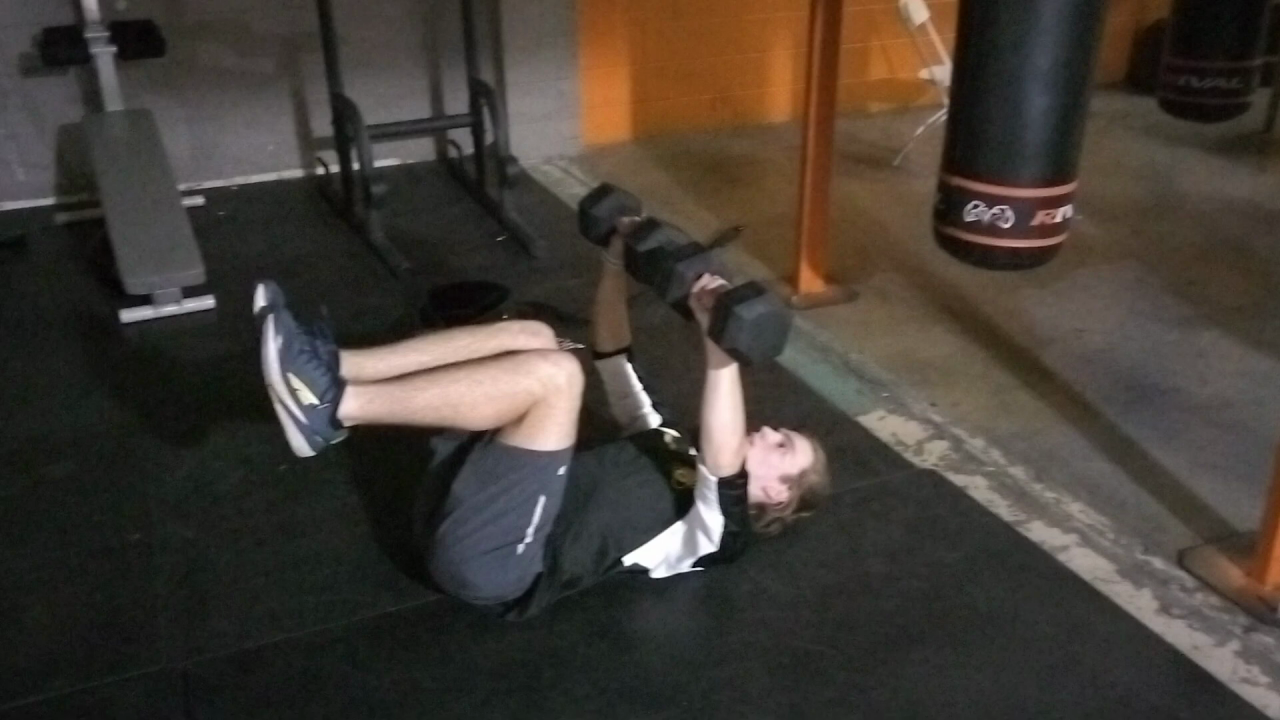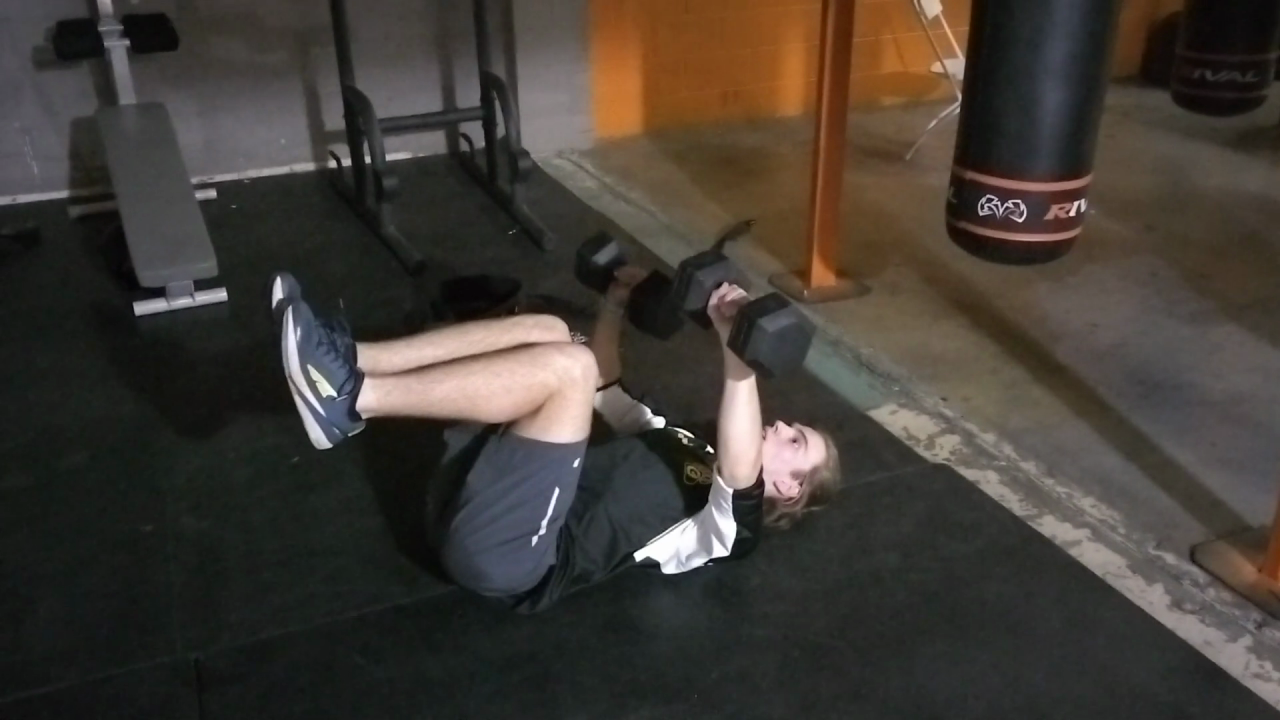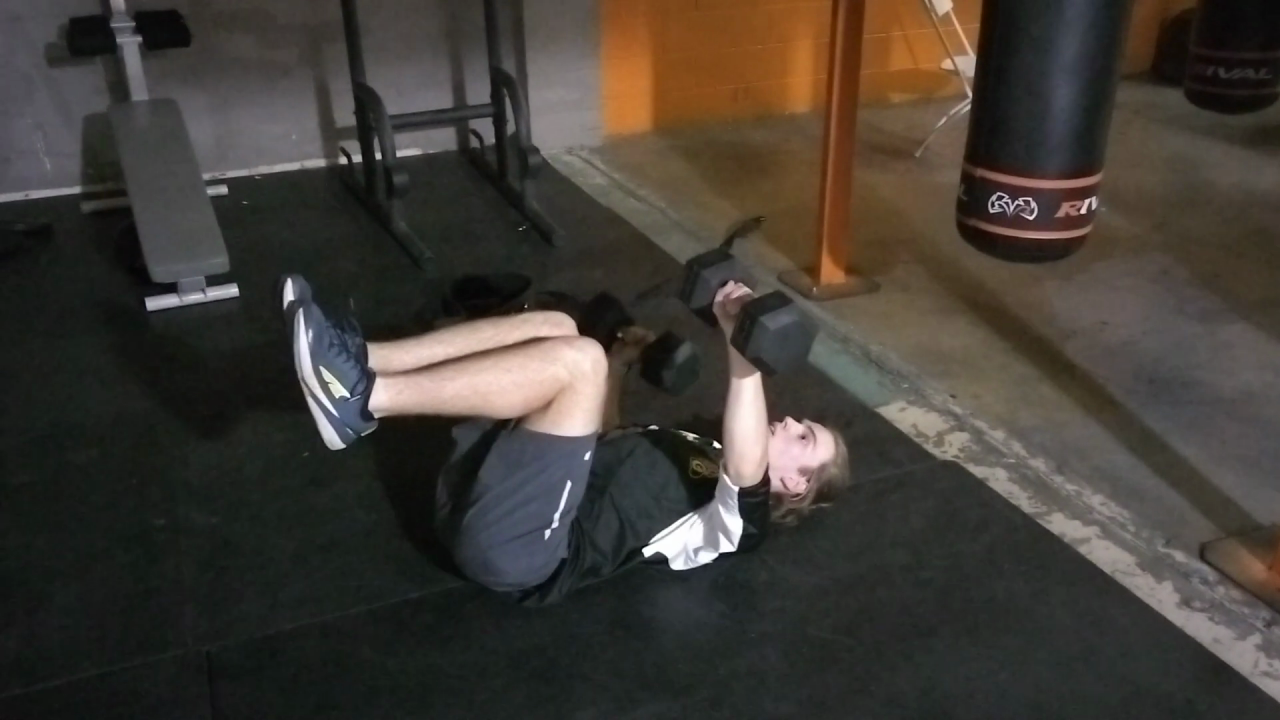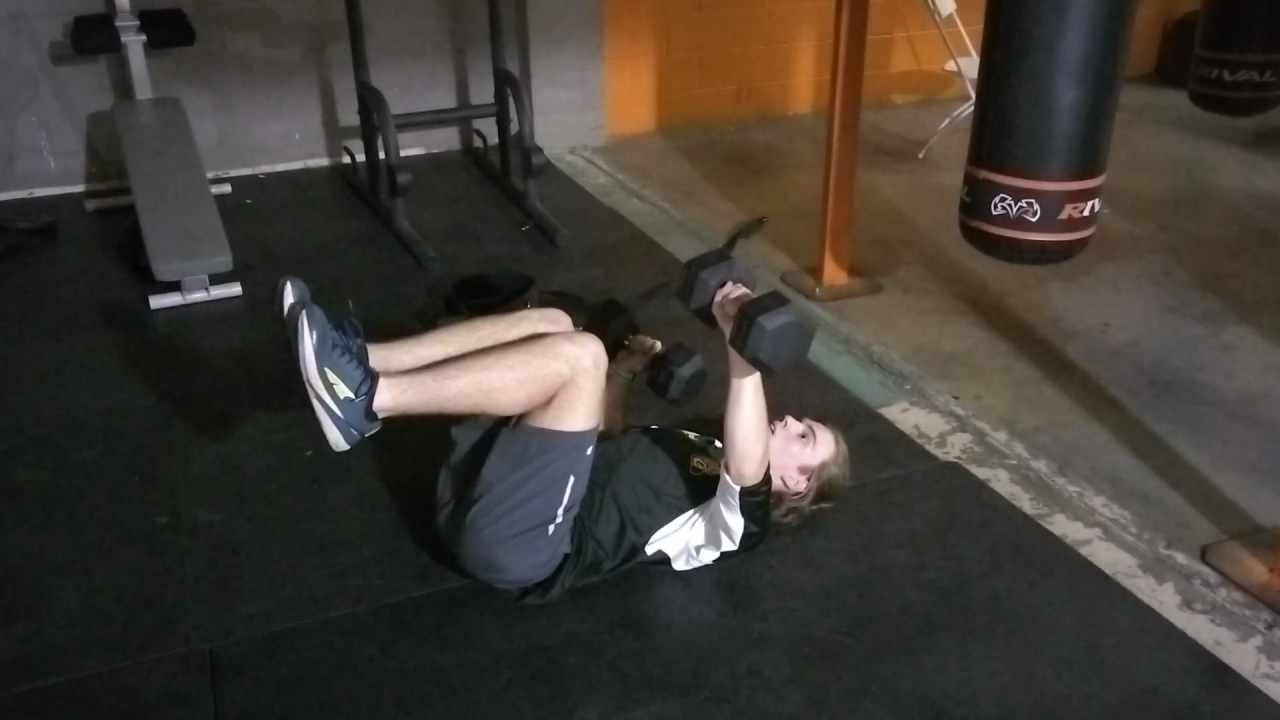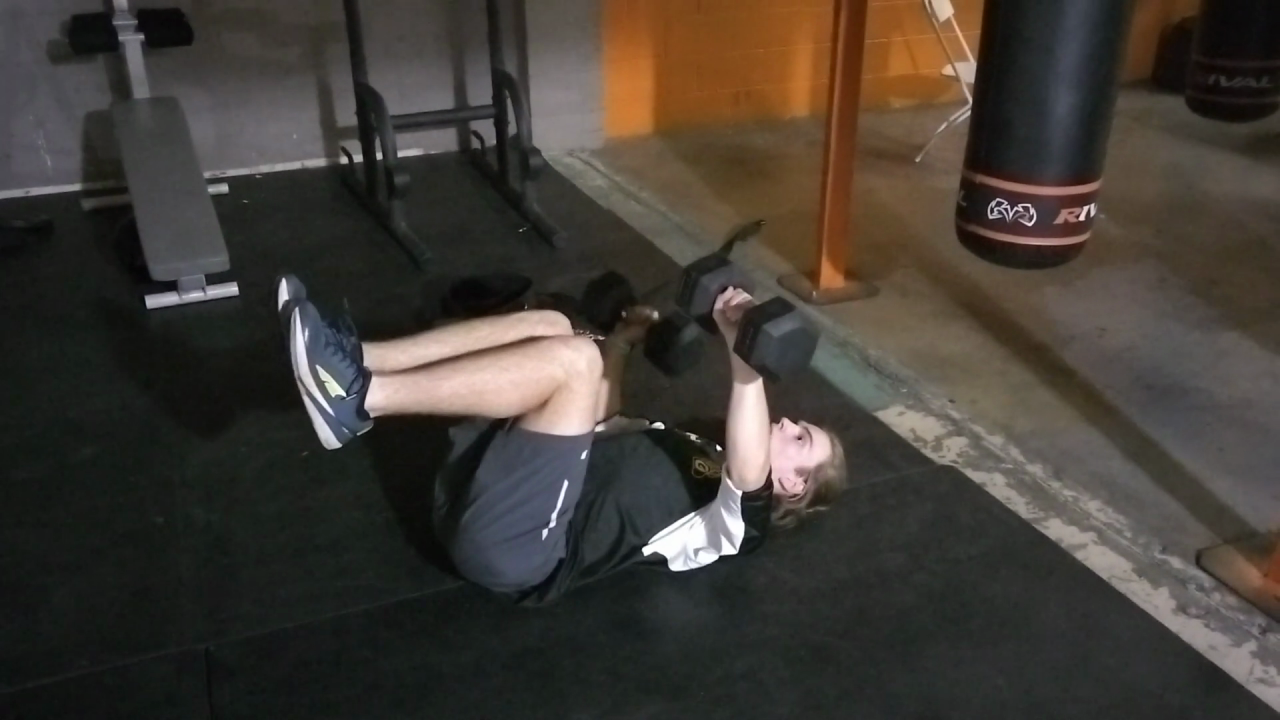
dt=0.3s
person 1, frame 1
left shoulder: (720, 527)
right shoulder: (665, 441)
left elbow: (725, 460)
right elbow: (613, 362)
left wrist: (718, 342)
right wrist: (614, 267)
left hip: (490, 556)
right hip: (463, 502)
left knee: (553, 372)
right knee: (531, 337)
left ankle: (332, 408)
right ankle: (333, 368)
person 1, frame 2
left shoulder: (732, 523)
right shoulder: (676, 443)
left elbow: (740, 471)
right elbow: (605, 391)
left wrist: (738, 354)
right wrist: (614, 306)
left hip: (505, 547)
right hip: (472, 495)
left knee: (565, 365)
right knee: (545, 330)
left ankle: (351, 403)
right ankle: (348, 360)
person 1, frame 3
left shoulder: (738, 519)
right shoulder: (696, 449)
left elbow: (745, 467)
right elbow: (598, 433)
left wrist: (743, 352)
right wrist: (620, 363)
left hip: (514, 544)
right hip: (478, 494)
left knee: (577, 359)
right knee: (553, 326)
left ankle: (362, 402)
right ankle: (358, 360)
person 1, frame 4
left shoulder: (739, 518)
right shoulder: (697, 452)
left elbow: (746, 468)
right elbow: (603, 442)
left wrist: (742, 351)
right wrist: (622, 371)
left hip: (516, 538)
right hip: (480, 489)
left knee: (578, 353)
right knee: (548, 324)
left ankle: (366, 401)
right ankle: (362, 362)
person 1, frame 5
left shoulder: (737, 520)
right shoulder: (691, 447)
left elbow: (748, 472)
right elbow: (601, 419)
left wrist: (743, 354)
right wrist: (622, 340)
left hip: (511, 541)
right hip: (478, 491)
left knee: (574, 358)
right knee: (548, 325)
left ankle: (358, 400)
right ankle: (355, 359)
